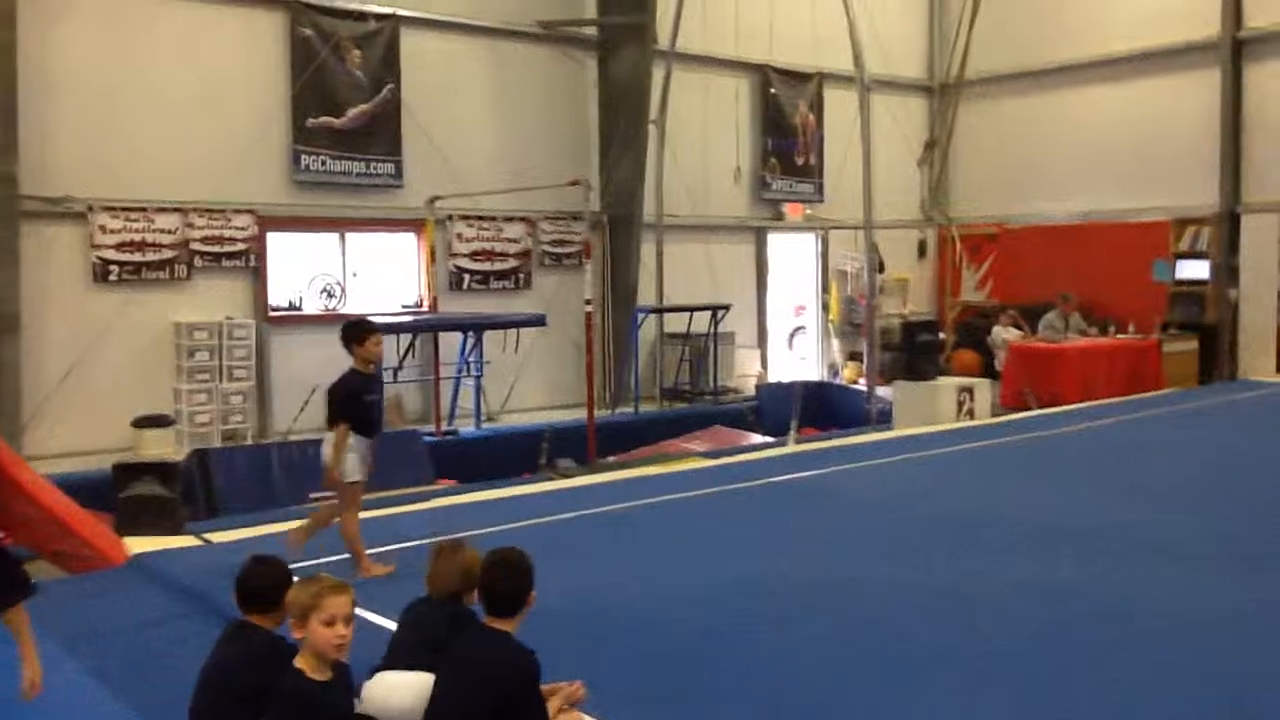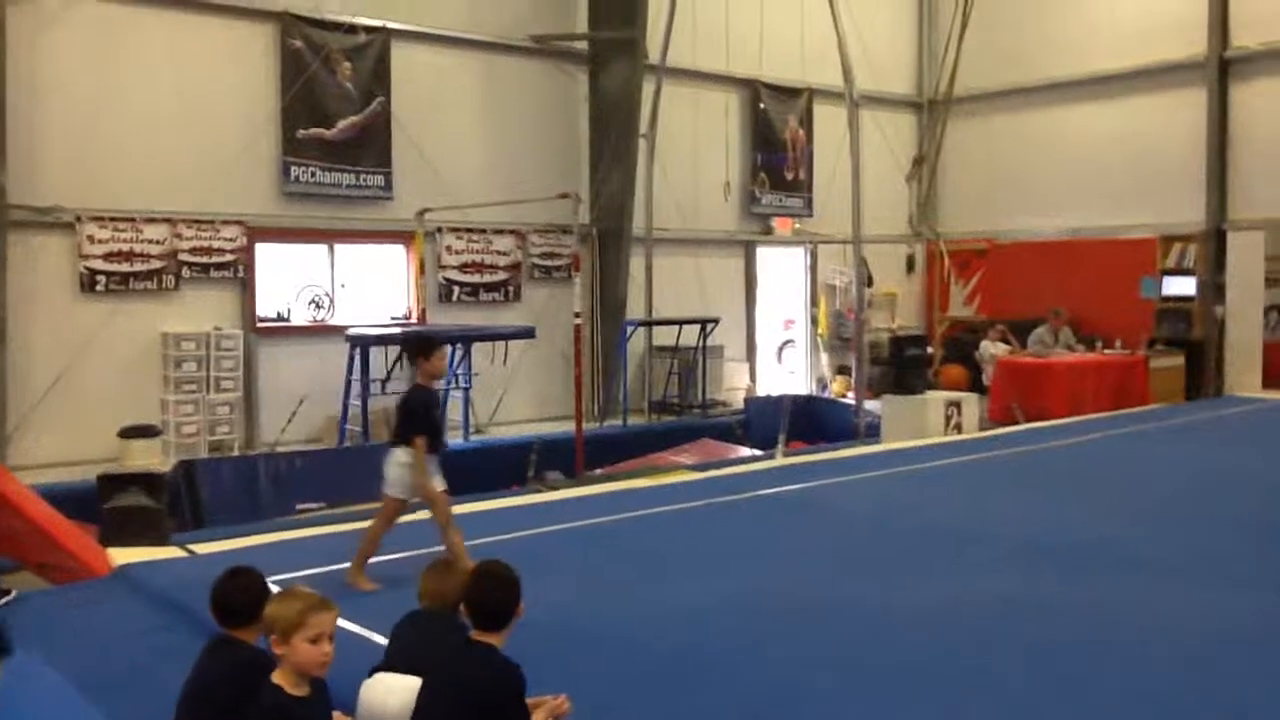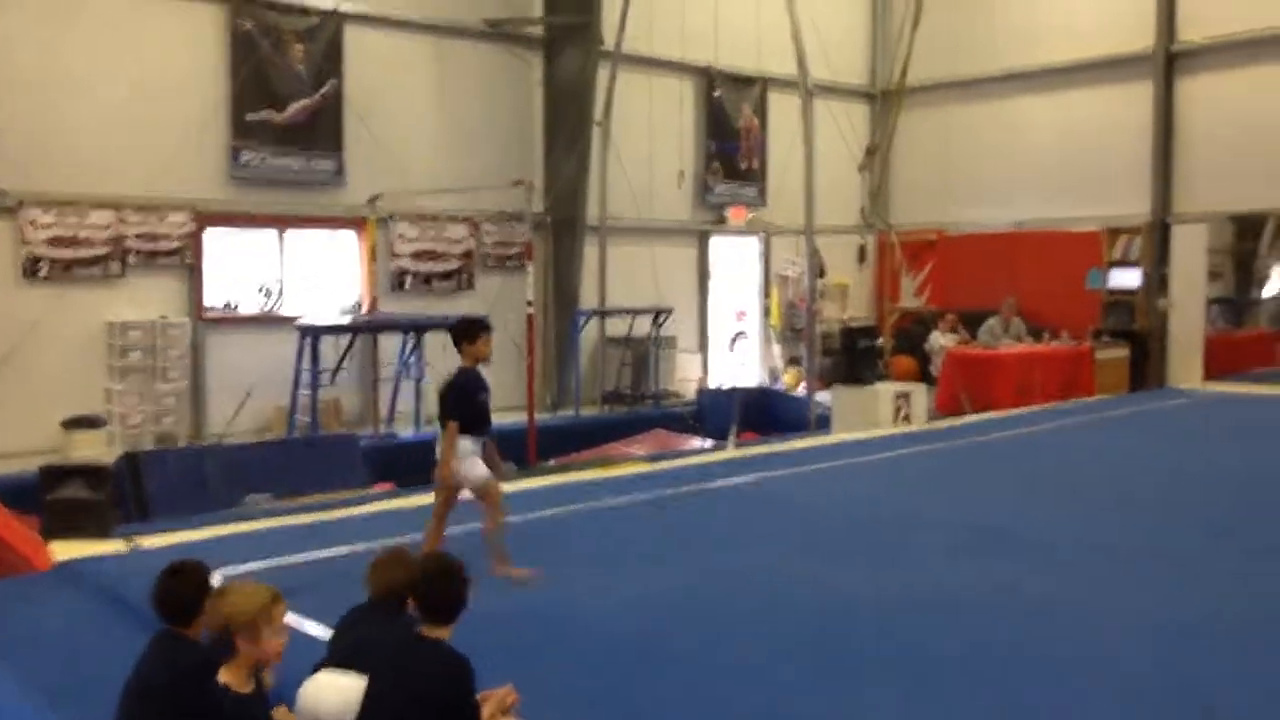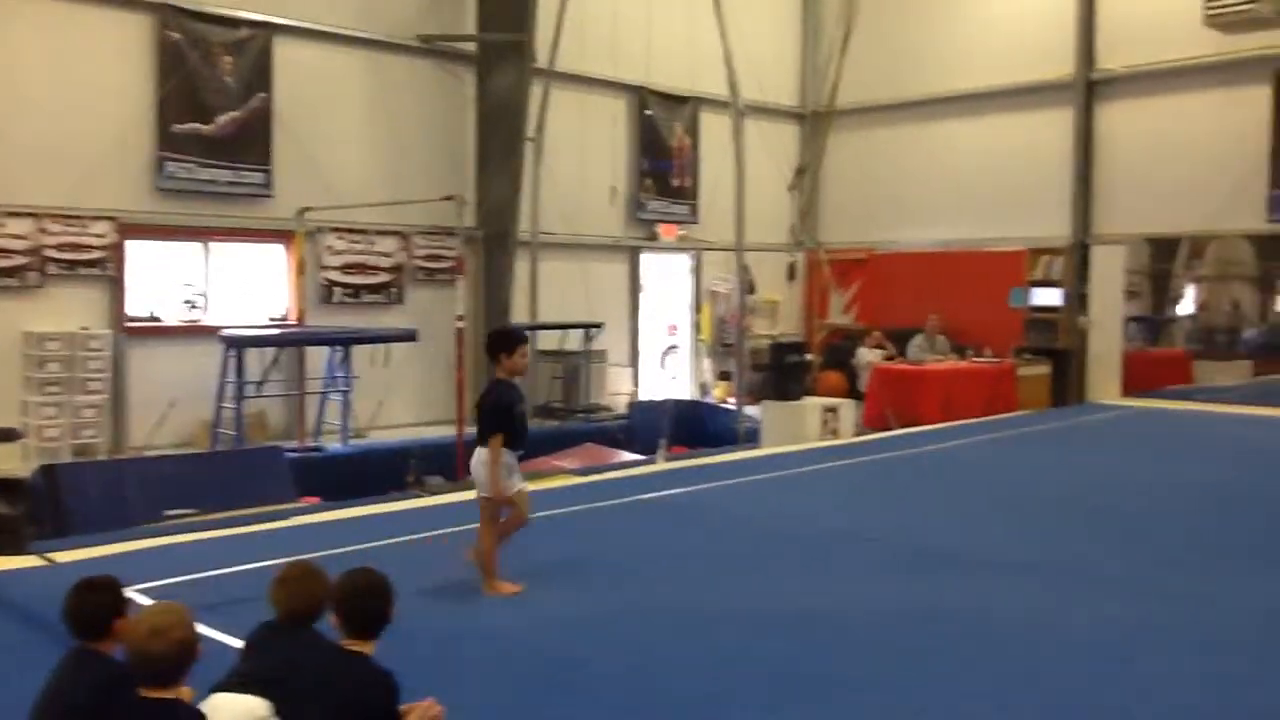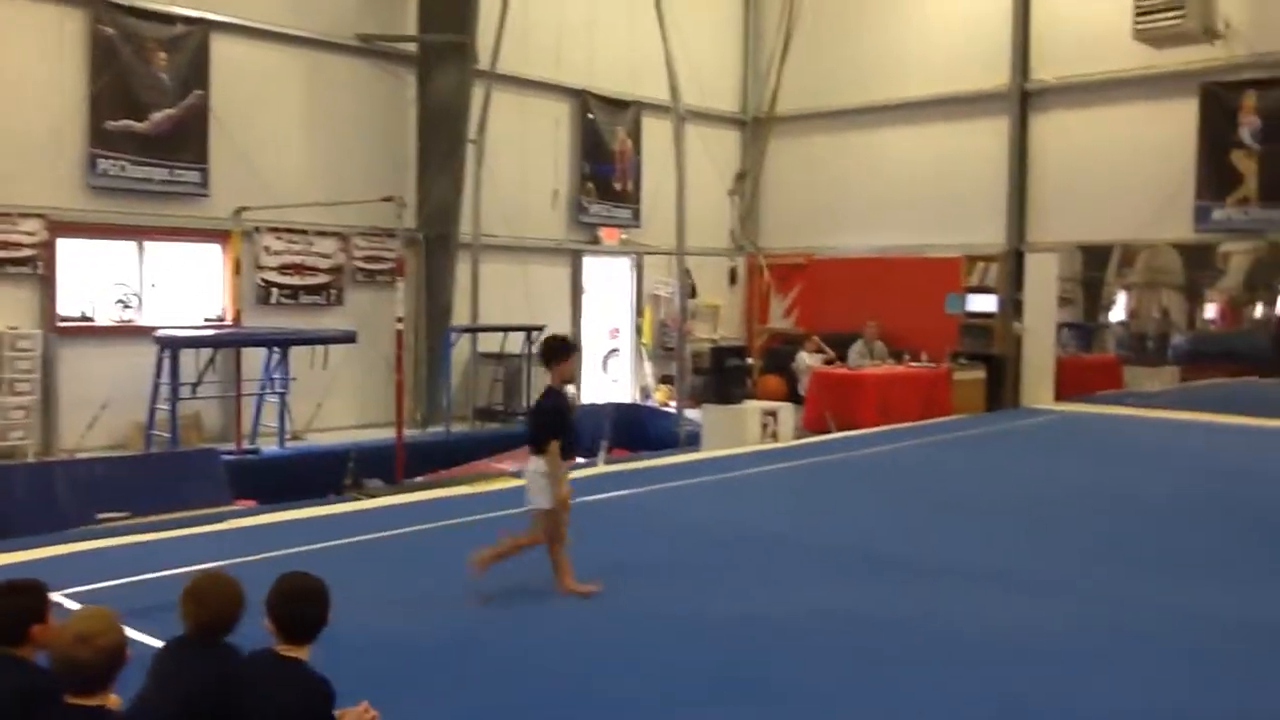
dt=0.3s
person 1, frame 1
left shoulder: (374, 378)
right shoulder: (348, 385)
right elbow: (342, 427)
left wrist: (368, 455)
right wrist: (335, 466)
left hip: (359, 447)
right hip: (343, 448)
left knee: (345, 505)
right knee: (349, 507)
left ankle: (302, 534)
right ankle: (363, 564)
person 1, frame 2
left shoulder: (431, 395)
right shoulder: (417, 400)
right elbow: (418, 442)
right wrist: (424, 483)
left hip: (427, 464)
right hip: (406, 463)
left knee: (446, 519)
right knee: (385, 521)
right ankle: (357, 571)
person 1, frame 3
left shoulder: (476, 379)
right shoulder: (460, 384)
right elbow: (450, 426)
left wrist: (492, 454)
right wrist: (444, 464)
left hip: (470, 449)
right hip: (459, 452)
left knee: (442, 511)
right knee: (496, 504)
right ankle: (500, 563)
person 1, frame 4
left shoulder: (510, 390)
right shoulder: (497, 395)
right elbow: (494, 440)
right wrist: (496, 482)
left hip: (505, 462)
right hip: (491, 463)
left knee: (520, 516)
right knee: (489, 524)
left ankle: (481, 554)
right ankle: (490, 581)
person 1, frame 5
left shoulder: (557, 399)
right shoulder: (551, 404)
right elbow: (552, 447)
right wrist: (560, 487)
left hip: (550, 470)
right hip: (544, 471)
left knee: (558, 530)
right knee: (542, 535)
left ankle: (566, 580)
right ankle: (488, 557)
